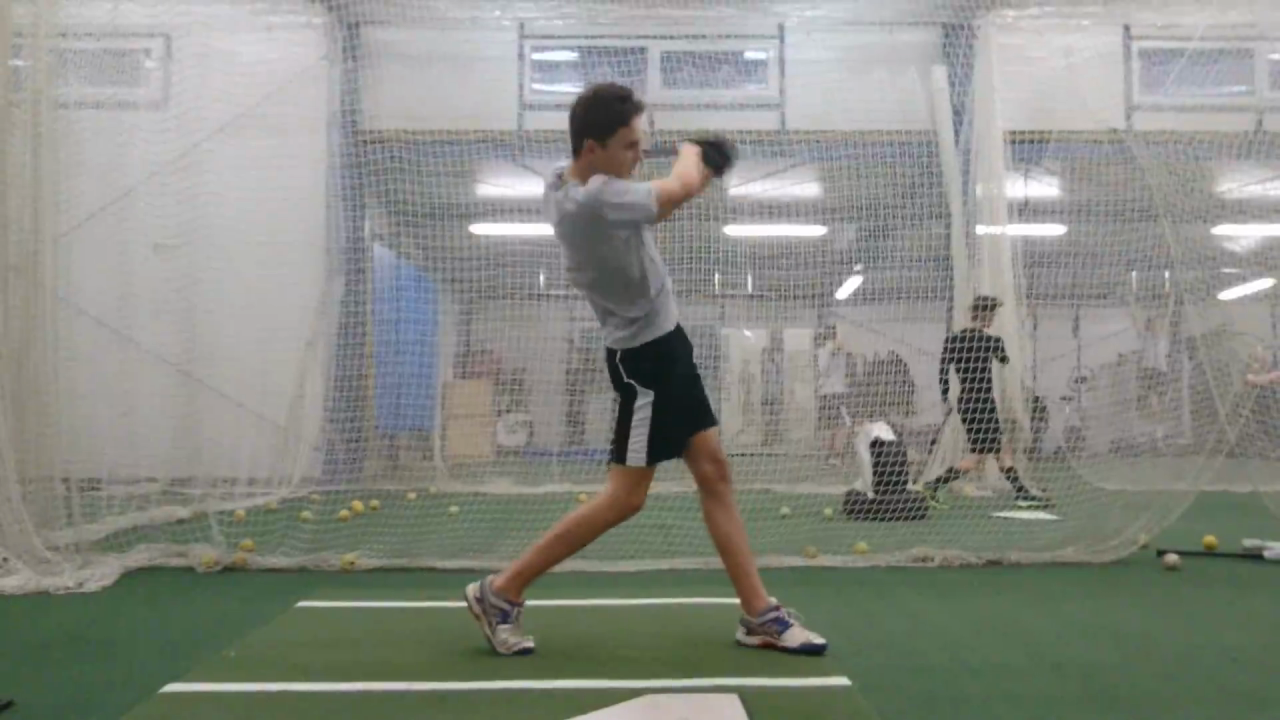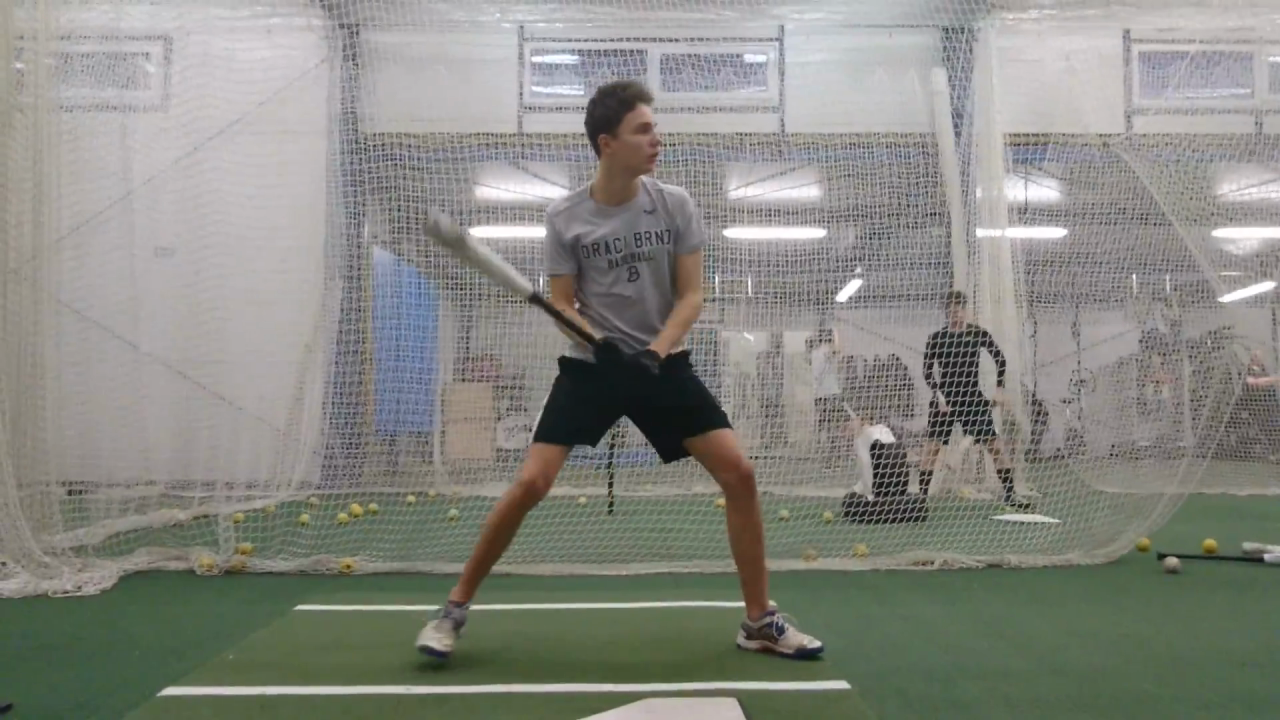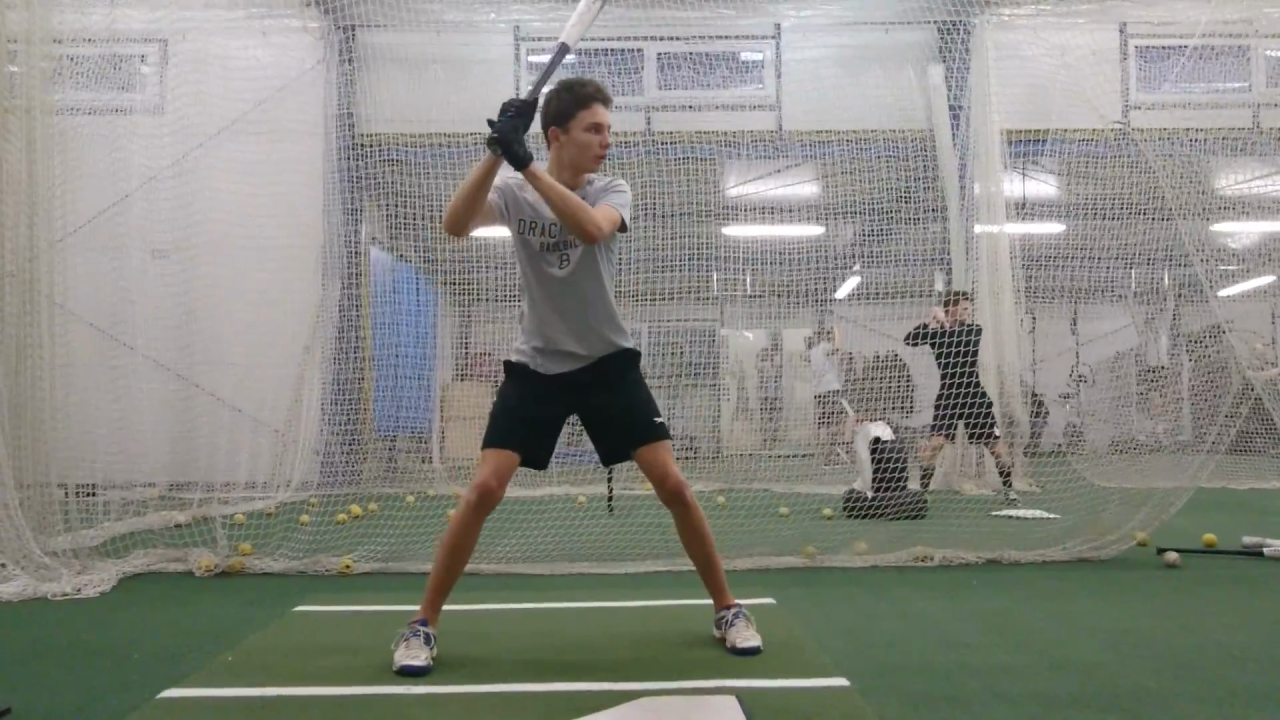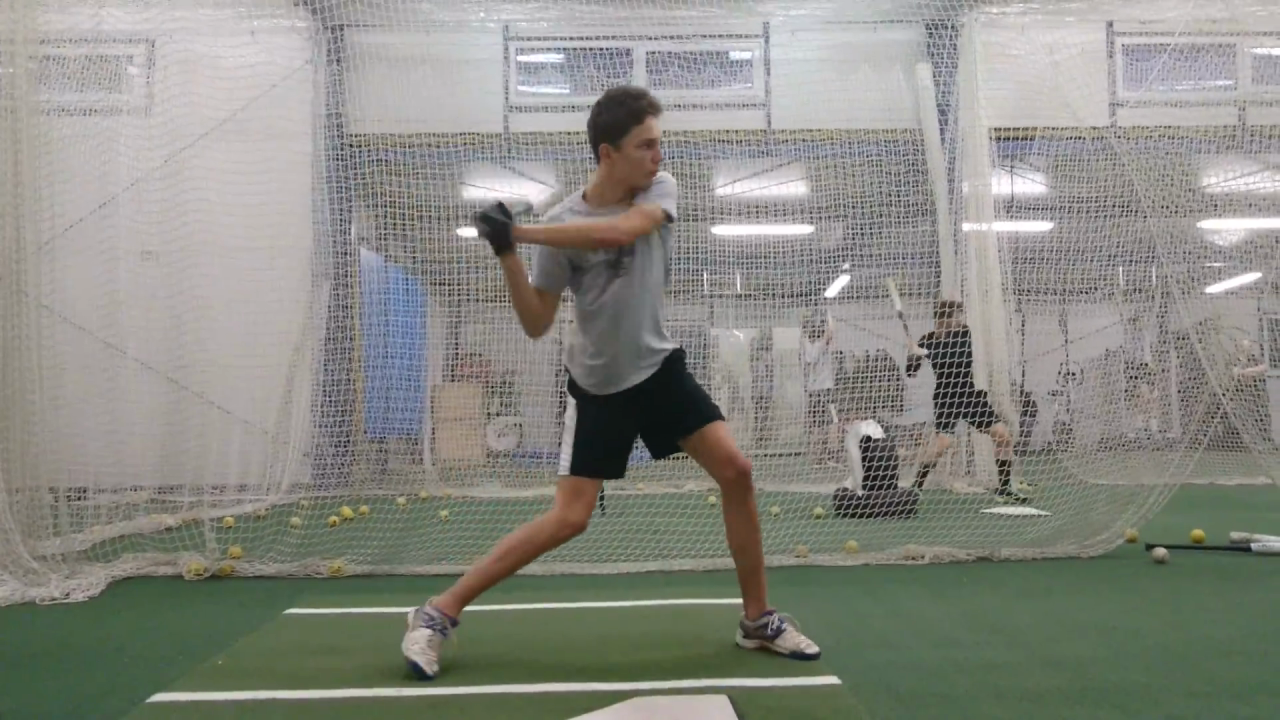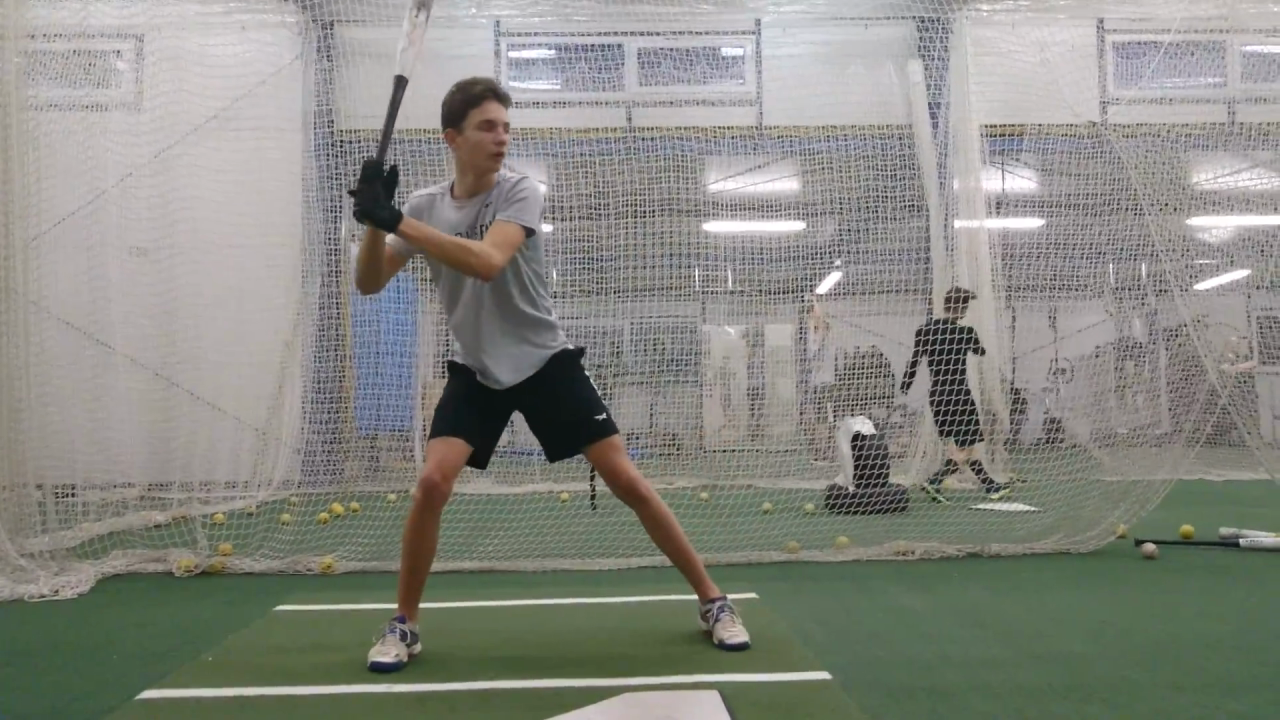
dt=1s
person 1, frame 1
left shoulder: (565, 182)
right shoulder: (597, 201)
left elbow: (655, 204)
right elbow: (685, 187)
left wrist: (693, 163)
right wrist: (691, 151)
left hip: (661, 343)
right hip: (646, 351)
left knee: (714, 471)
right knee: (625, 495)
left ankle: (760, 615)
right ankle: (500, 592)
person 1, frame 2
left shoulder: (675, 204)
right shoulder: (564, 217)
left elbow: (691, 295)
right elbow: (561, 305)
left wrist: (655, 353)
right wrist: (603, 347)
left hip: (658, 362)
right hip: (589, 363)
left knee: (738, 472)
right knee: (531, 483)
left ankle: (760, 620)
right ankle: (455, 605)
person 1, frame 3
left shoulder: (613, 191)
right shoulder: (513, 193)
left elbow: (591, 229)
right elbow: (455, 224)
left wrist: (524, 163)
right wrist: (497, 154)
left hip: (607, 362)
right hip: (536, 367)
left knee: (673, 485)
right knee: (484, 491)
left ankle: (727, 609)
right ankle: (422, 624)
person 1, frame 4
left shoulder: (659, 190)
right shoulder: (559, 222)
left elbow: (619, 231)
right elbow: (536, 325)
left wrist: (520, 231)
right wrist: (507, 252)
left hip: (656, 364)
right hip: (599, 382)
left knee: (735, 469)
right knee: (567, 518)
left ankle: (757, 618)
right ankle: (441, 612)
person 1, frame 5
left shoulder: (521, 191)
right shoulder: (426, 206)
left elbow: (488, 263)
right elbow: (368, 284)
left wrist: (397, 221)
right wrist: (374, 218)
left hip: (546, 361)
right hip: (476, 371)
left knee: (627, 481)
right knee: (432, 483)
left ankle: (712, 600)
right ankle: (404, 623)
person 2, frame 1
left shoulder: (952, 340)
right shoulder: (992, 340)
left elbow: (943, 372)
right elbow: (1005, 360)
left wrist: (945, 398)
left hip: (966, 402)
right hip: (982, 404)
left knee: (1001, 448)
right knee: (978, 458)
left ankle: (1022, 493)
right ankle: (933, 485)
person 2, frame 2
left shoulder: (980, 334)
right shoulder: (936, 338)
left elbow: (999, 358)
right elbow: (928, 370)
left wrist: (1000, 387)
right wrist: (938, 394)
left hip: (972, 397)
right hip: (946, 400)
left knee: (995, 444)
right knee: (932, 446)
left ankle: (1010, 495)
right ankle: (922, 496)
person 2, frame 3
left shoulder: (974, 329)
right shoulder: (934, 332)
left elbow: (963, 343)
right elbow: (909, 340)
left wrist: (945, 323)
right wrist: (930, 322)
left hip: (974, 394)
right hip: (948, 396)
left knee: (996, 444)
right knee: (934, 442)
left ankle: (1008, 488)
right ankle: (922, 490)
person 2, frame 4
left shoulder: (963, 331)
right shoulder: (925, 341)
left elbow: (954, 356)
right elbow: (910, 373)
left wrist: (923, 352)
right wrist: (915, 355)
left hip: (970, 394)
right hip: (945, 397)
left knee: (1003, 434)
right knee: (943, 442)
left ankle: (1004, 489)
right ankle: (916, 486)
person 2, frame 5
left shoulder: (924, 329)
right shoulder: (965, 332)
left elbow: (914, 361)
right elbow: (981, 351)
left wrist: (903, 389)
left hip: (936, 394)
right hip: (957, 394)
left knee: (960, 444)
right knee: (966, 447)
left ankle: (990, 485)
right ankle: (934, 482)
